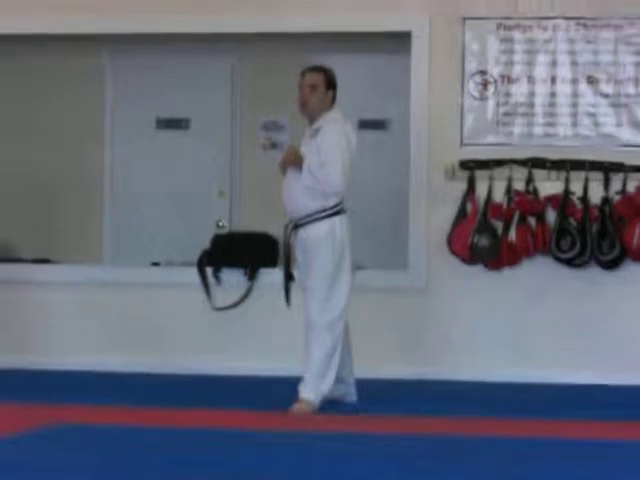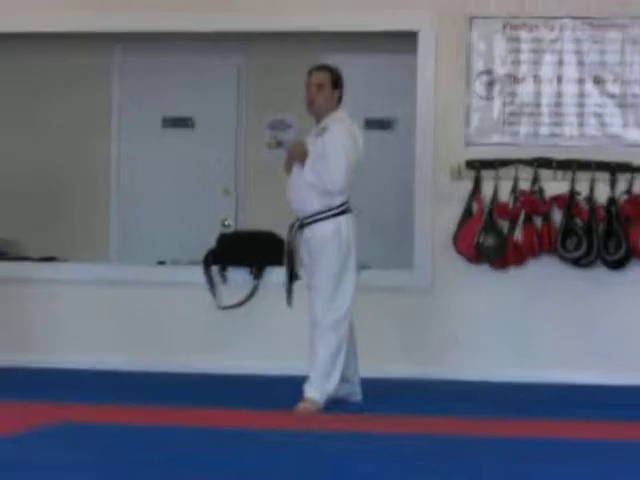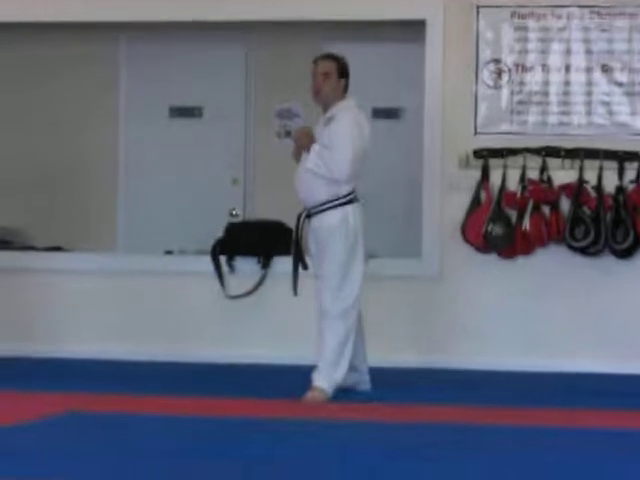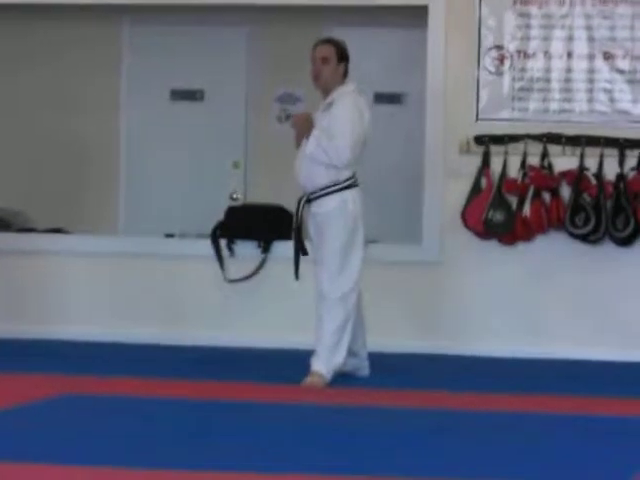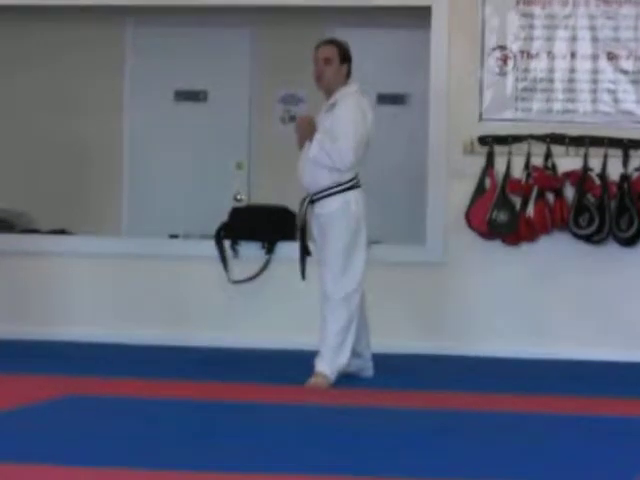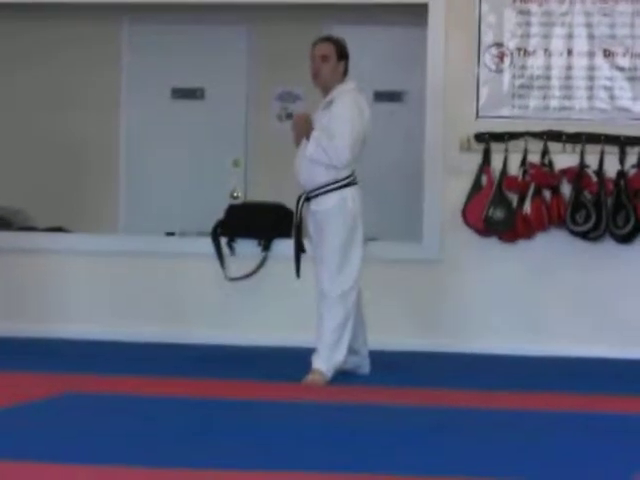
dt=0.2s
person 1, frame 1
left shoulder: (334, 130)
right shoulder: (315, 131)
left elbow: (335, 182)
left wrist: (301, 165)
right wrist: (292, 167)
left hip: (325, 230)
right hip: (310, 230)
left knee: (322, 311)
right knee: (329, 310)
left ankle: (312, 392)
right ankle: (341, 386)
person 1, frame 2
left shoulder: (341, 129)
right shoulder: (322, 130)
left elbow: (336, 180)
left wrist: (305, 159)
right wrist: (295, 165)
left hip: (330, 229)
right hip: (315, 229)
left knee: (328, 311)
right knee: (335, 310)
left ankle: (317, 391)
right ankle: (346, 385)
person 1, frame 3
left shoulder: (348, 118)
right shoulder: (329, 120)
left elbow: (341, 168)
left wrist: (310, 146)
right wrist: (304, 153)
left hip: (337, 218)
right hip: (323, 219)
left knee: (335, 300)
right knee: (343, 299)
left ankle: (326, 380)
right ankle: (355, 374)
person 1, frame 4
left shoulder: (348, 103)
right shoulder: (329, 105)
left elbow: (342, 154)
left wrist: (309, 132)
right wrist: (305, 138)
left hip: (337, 203)
right hip: (323, 203)
left knee: (335, 285)
right knee: (343, 283)
left ankle: (324, 365)
right ankle: (354, 359)
person 1, frame 5
left shoulder: (351, 104)
right shoulder: (333, 106)
left elbow: (344, 157)
left wrist: (312, 136)
right wrist: (308, 139)
left hip: (340, 204)
right hip: (326, 204)
left knee: (338, 286)
right knee: (347, 284)
left ankle: (328, 366)
right ankle: (358, 360)
person 1, frame 6
left shoulder: (348, 102)
right shoulder: (330, 104)
left elbow: (341, 154)
left wrist: (309, 133)
right wrist: (304, 137)
left hip: (336, 201)
right hip: (322, 202)
left knee: (335, 284)
right knee: (343, 282)
left ankle: (325, 364)
right ankle: (355, 357)
